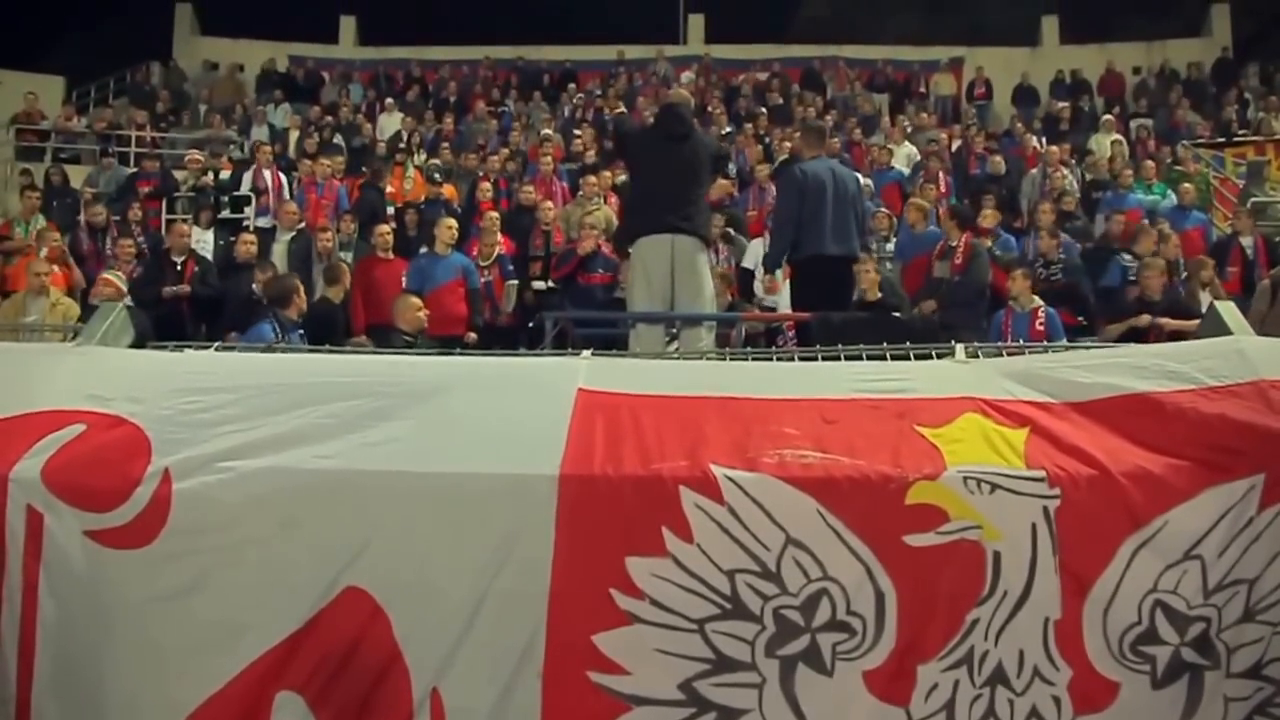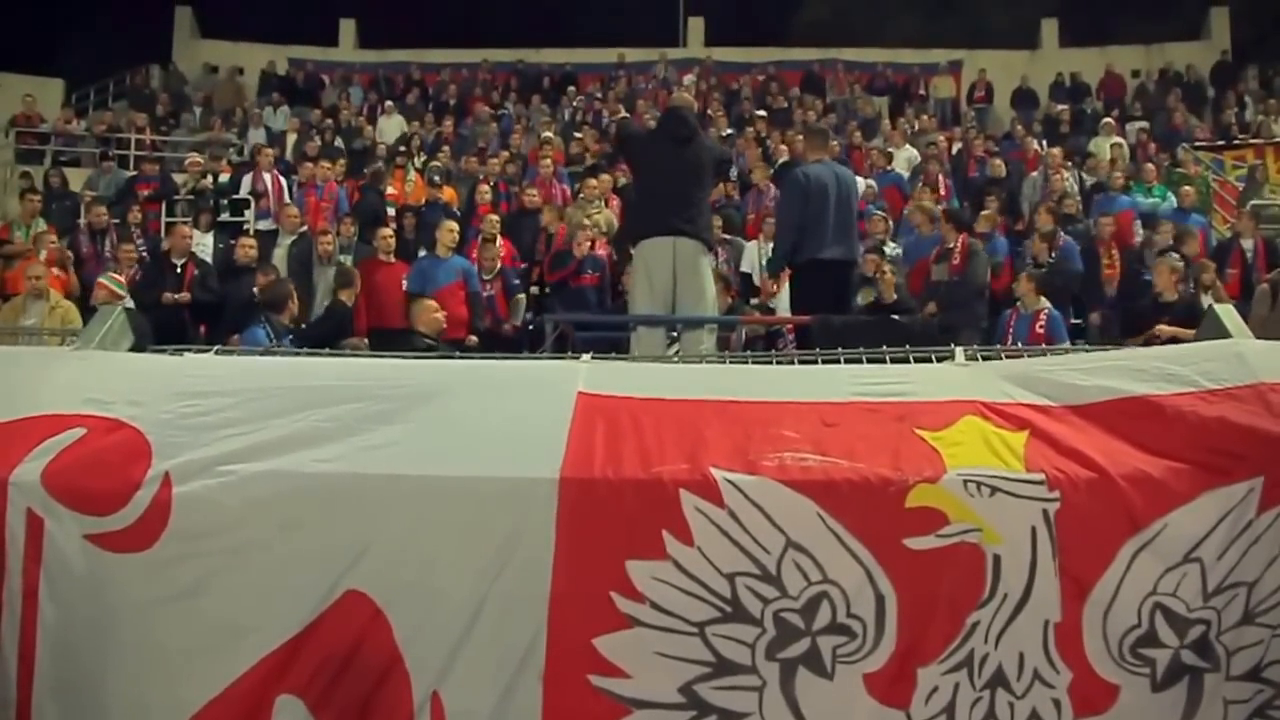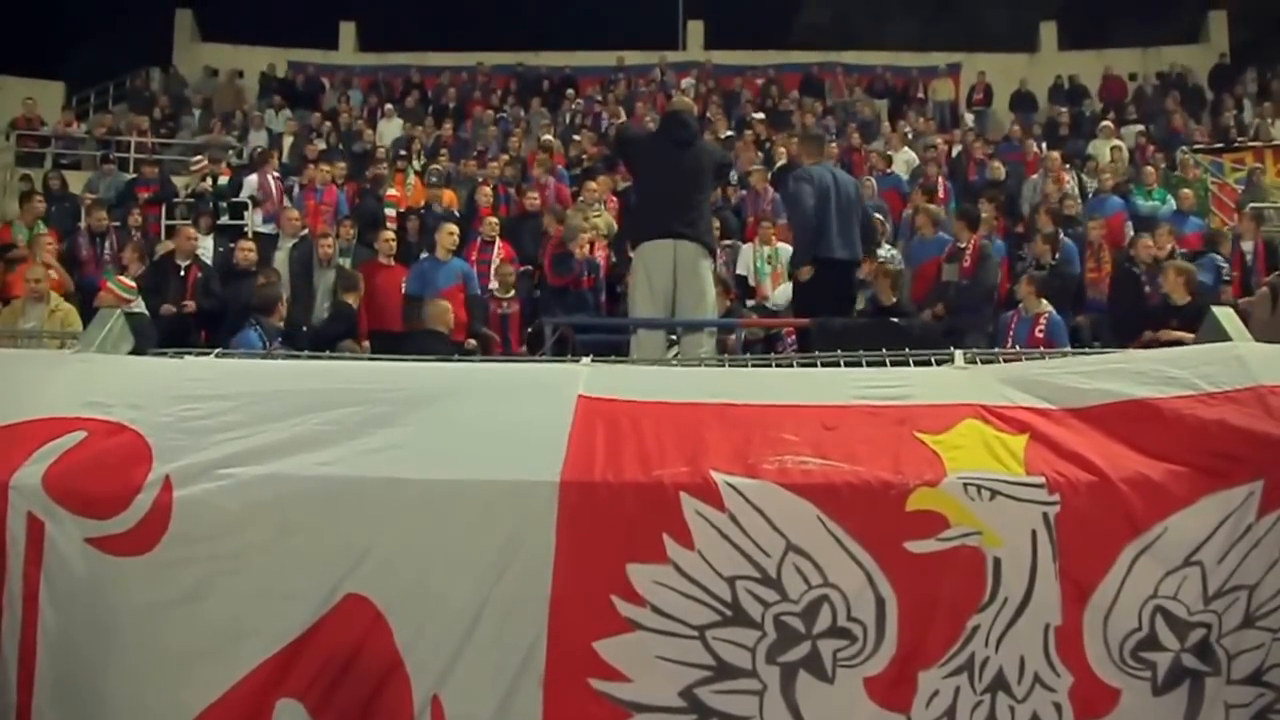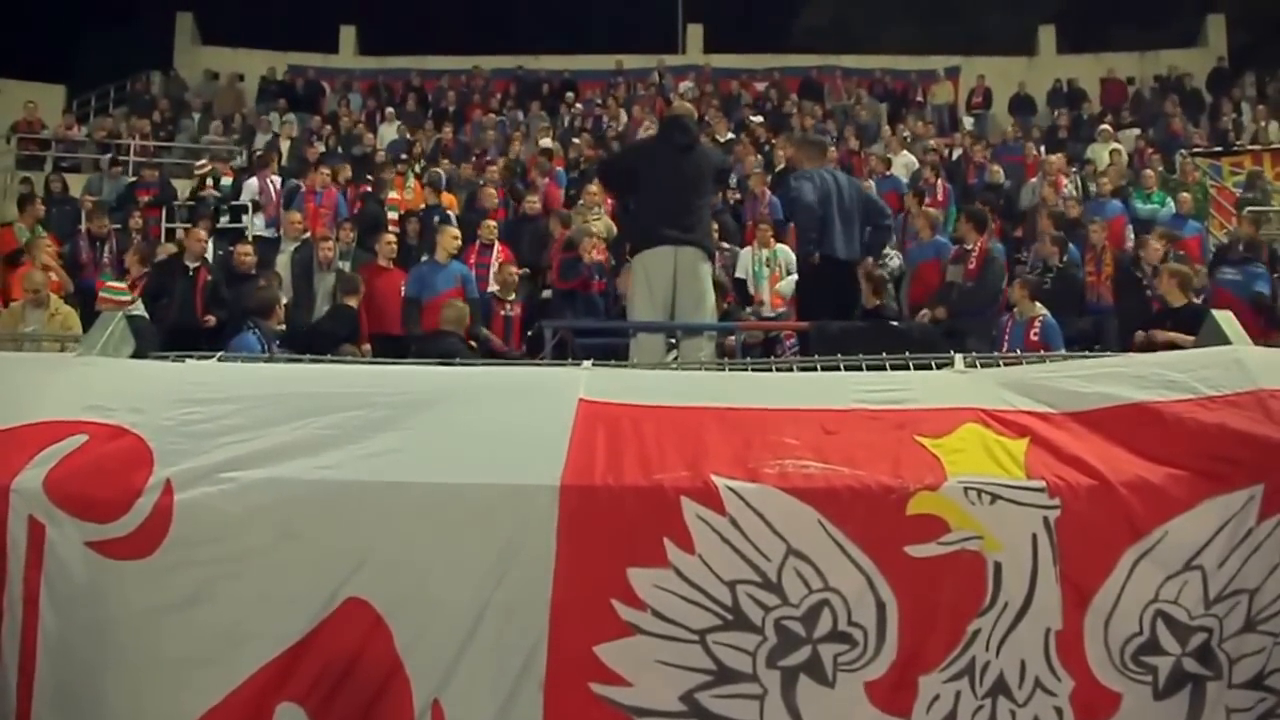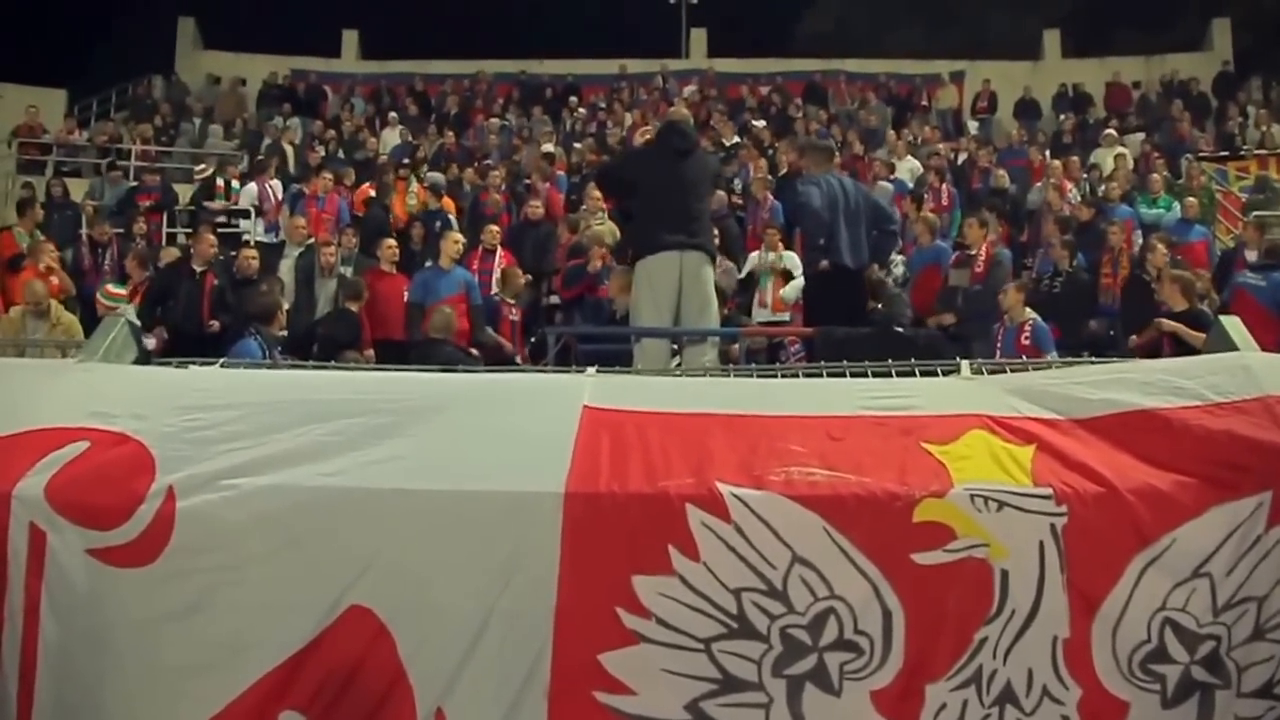
dt=0.4s
person 1, frame 1
left shoulder: (638, 139)
right shoulder: (707, 145)
left elbow: (620, 130)
right elbow: (722, 164)
left wrist: (620, 115)
left hip: (648, 236)
right hip: (691, 236)
left knee: (646, 314)
right knee: (697, 314)
person 1, frame 2
left shoulder: (642, 142)
right shoulder: (710, 149)
left elbow: (623, 133)
right elbow: (725, 164)
left wrist: (623, 120)
left hip: (651, 238)
right hip: (694, 238)
left knee: (648, 315)
right knee: (698, 317)
person 1, frame 3
left shoulder: (643, 144)
right shoulder: (711, 152)
left elbow: (621, 137)
right elbow: (725, 168)
left wrist: (621, 126)
left hip: (652, 241)
right hip: (695, 241)
left knee: (648, 318)
right knee: (698, 320)
person 1, frame 4
left shoulder: (644, 151)
right shoulder: (712, 158)
left elbow: (607, 174)
right elbow: (721, 181)
left hip: (651, 244)
right hip: (695, 246)
left knee: (647, 324)
right knee: (697, 325)
person 1, frame 5
left shoulder: (643, 156)
right shoulder: (706, 162)
left elbow: (605, 179)
left hip: (654, 250)
right hip: (698, 251)
left knee: (652, 330)
right knee: (701, 329)
person 2, frame 1
left shoulder: (797, 174)
right shoulder: (850, 175)
left elbow: (784, 222)
right elbow: (862, 221)
left wrist: (771, 264)
left hip: (810, 261)
right hip: (844, 260)
left knee: (809, 329)
person 2, frame 2
left shoulder: (800, 177)
right shoulder: (849, 177)
left elbow: (787, 227)
left wrist: (775, 268)
left hip: (810, 264)
right hip: (845, 262)
left knee: (809, 333)
person 2, frame 3
left shoulder: (802, 176)
right shoulder: (847, 179)
left elbow: (804, 215)
right elbow: (868, 227)
left wrist: (802, 259)
left hip: (817, 265)
right hip: (846, 266)
left knee: (811, 334)
person 2, frame 4
left shoulder: (803, 179)
right shoulder: (849, 182)
left elbow: (805, 205)
right elbow: (883, 215)
left wrist: (809, 248)
right wrist: (869, 253)
left hip: (820, 268)
right hip: (850, 268)
person 2, frame 5
left shoulder: (810, 183)
right shoulder: (855, 187)
left elbow: (813, 212)
right elbow: (889, 222)
left wrist: (817, 256)
right wrist: (877, 259)
left hip: (827, 276)
right hip: (857, 275)
